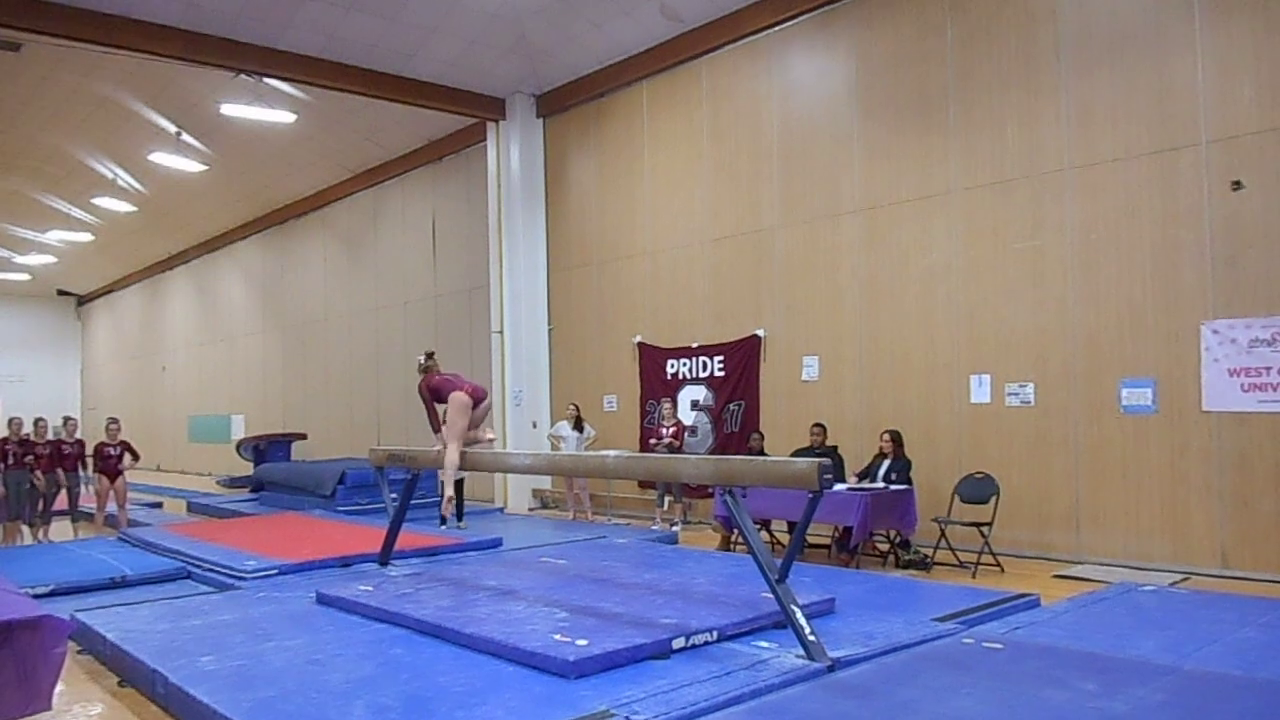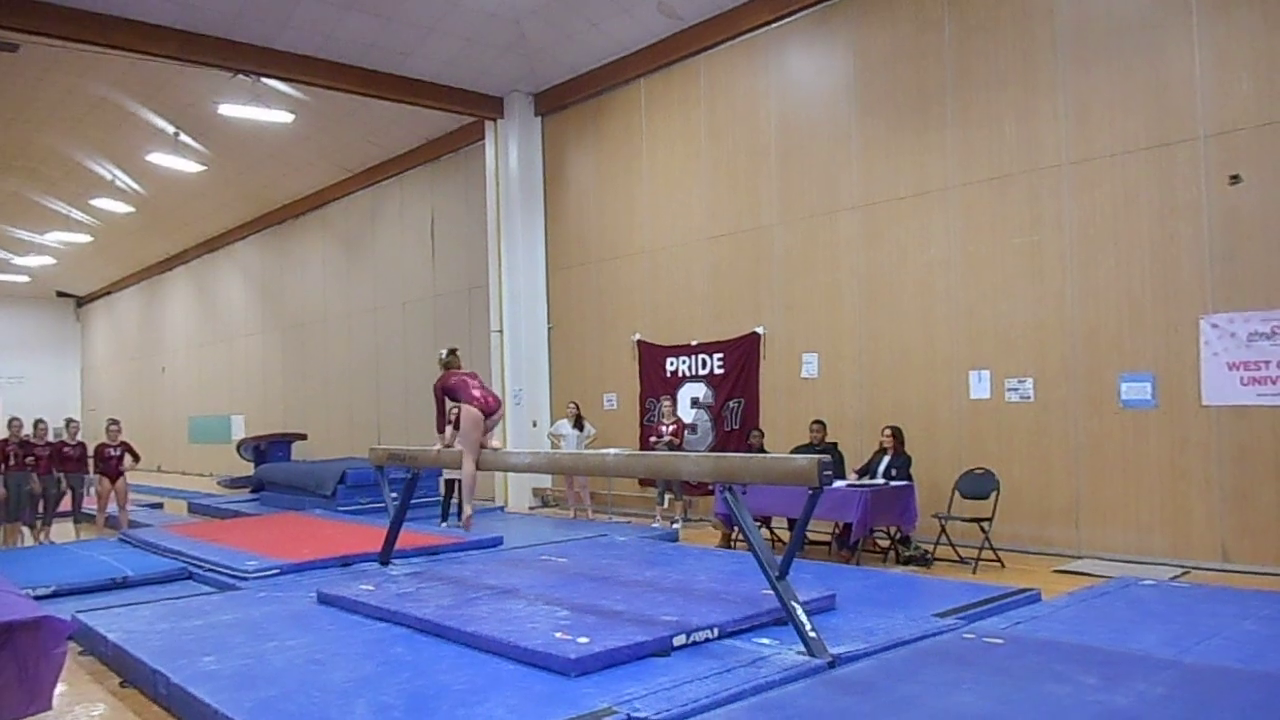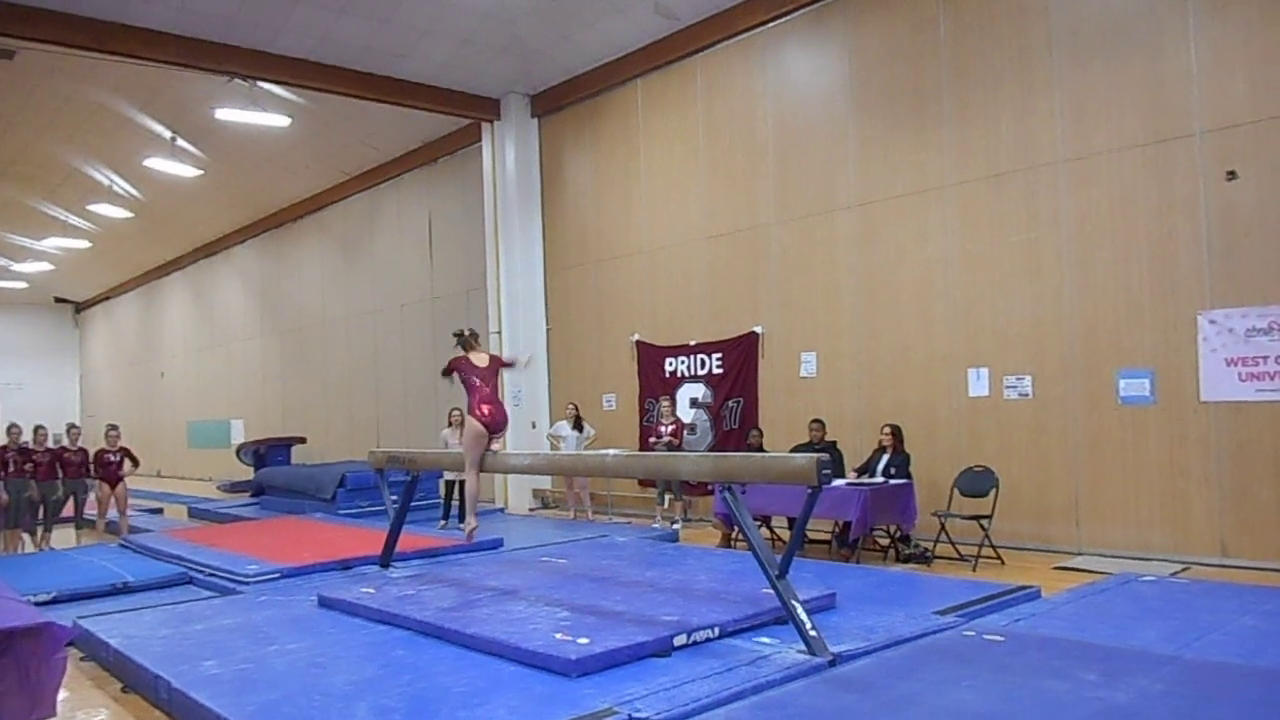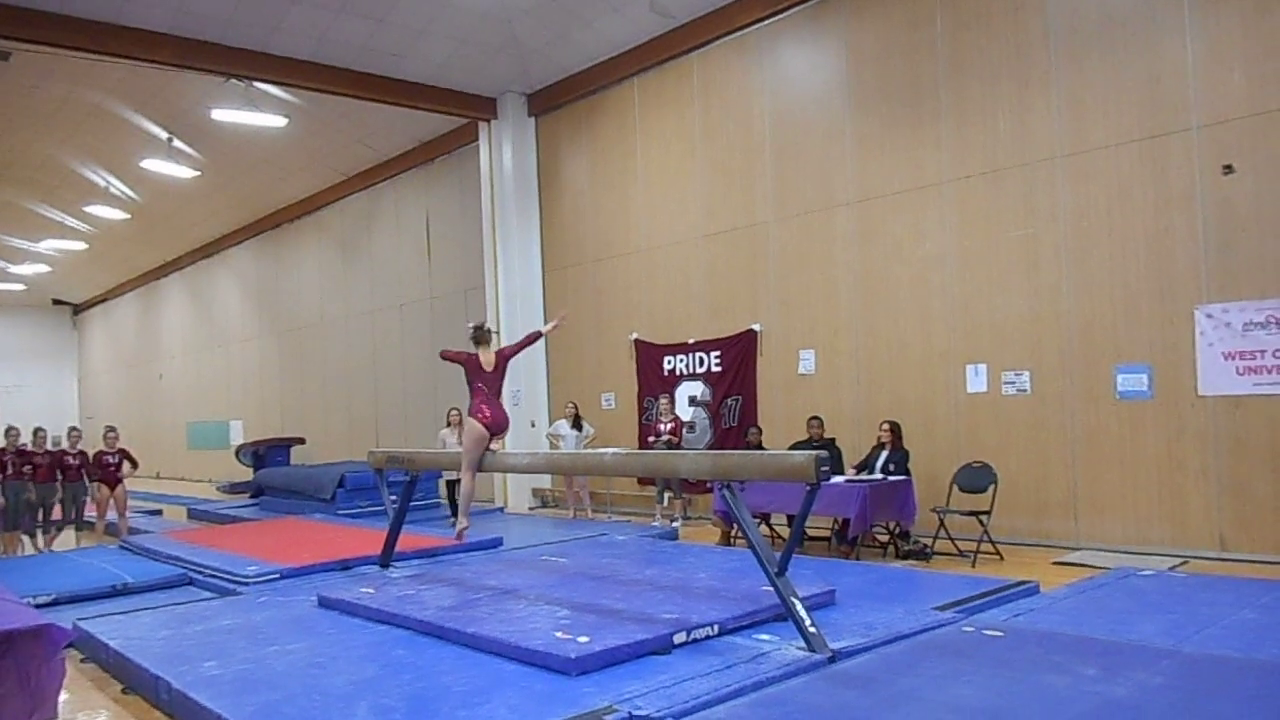
dt=0.3s
person 1, frame 1
left shoulder: (424, 383)
right shoulder: (452, 376)
left elbow: (432, 412)
left wrist: (441, 440)
left hip: (461, 395)
right hip: (483, 395)
left knee: (453, 445)
right knee: (464, 435)
left ankle: (448, 490)
right ankle: (483, 435)
person 1, frame 2
left shoulder: (441, 381)
right shoulder: (472, 375)
left elbow: (441, 413)
left wrist: (441, 441)
right wrist: (461, 437)
left hip: (474, 404)
right hip: (494, 403)
left knee: (469, 458)
right knee: (469, 441)
left ankle: (467, 507)
right ankle: (487, 442)
person 1, frame 3
left shoulder: (459, 362)
right shoulder: (493, 360)
left elbow: (445, 373)
right elbow: (509, 363)
left wrist: (454, 369)
right wrist: (522, 362)
left hip: (478, 418)
right hip: (500, 418)
left knee: (471, 471)
left ankle: (471, 519)
right ankle: (490, 444)
person 1, frame 4
left shoulder: (468, 359)
right shoulder: (502, 356)
left elbow: (443, 353)
right elbow: (526, 341)
left wrist: (464, 354)
right wrist: (548, 328)
left hip: (479, 419)
right hip: (501, 420)
left knee: (468, 471)
left ankle: (463, 519)
right ankle: (491, 444)
